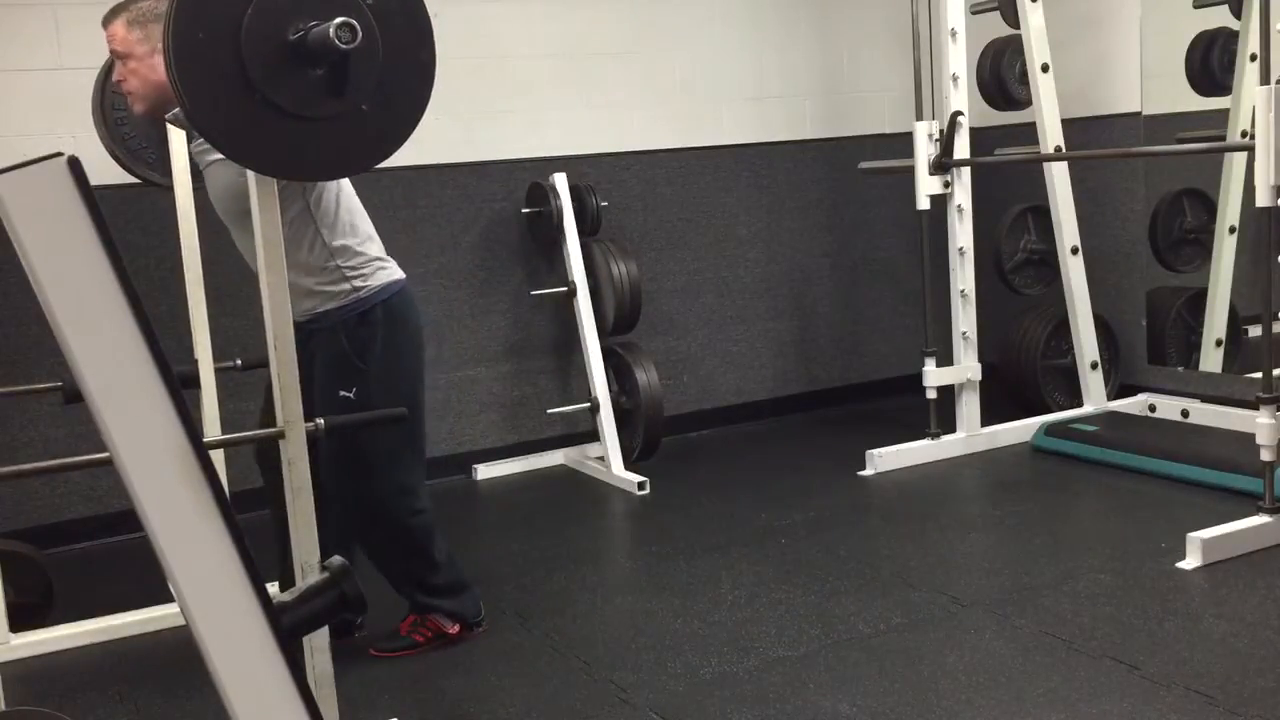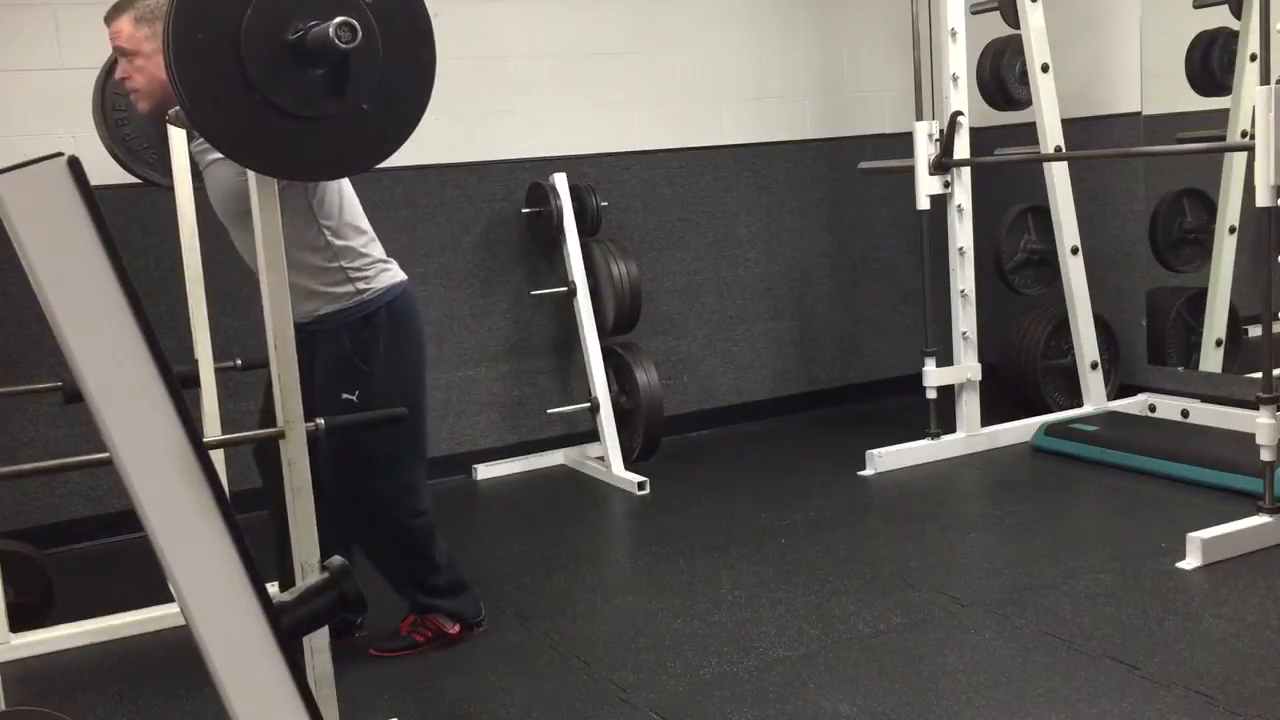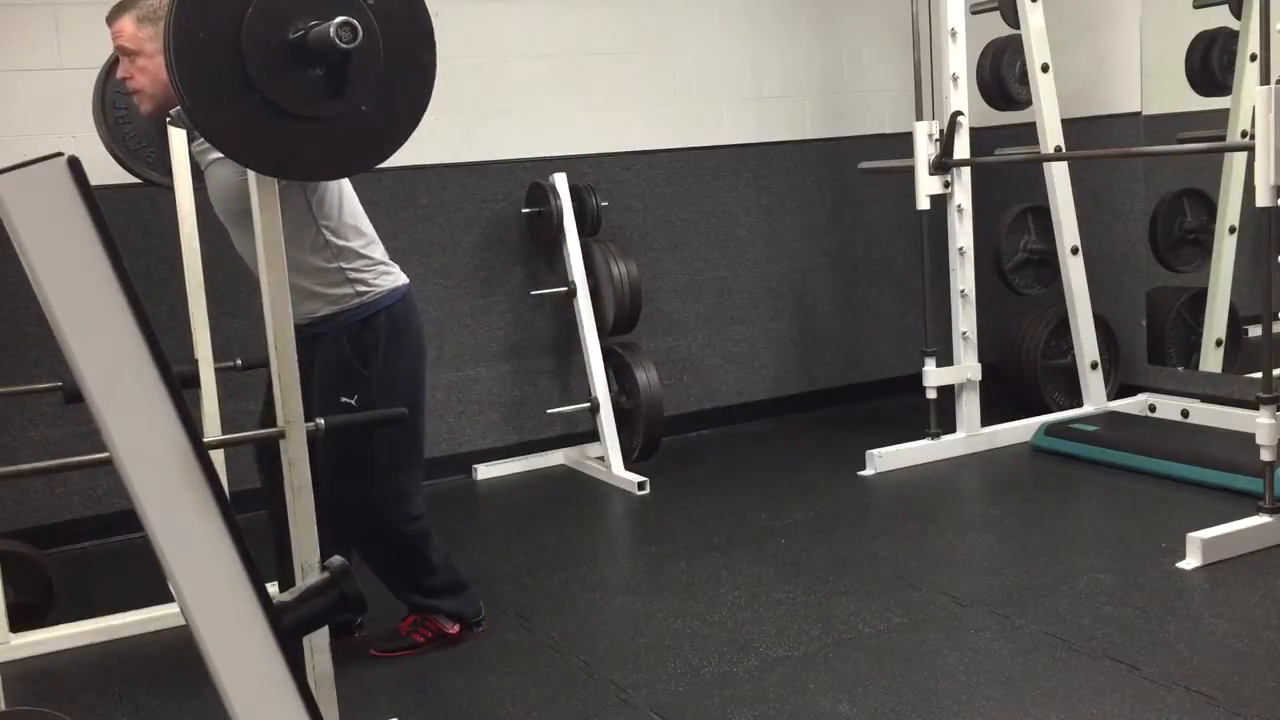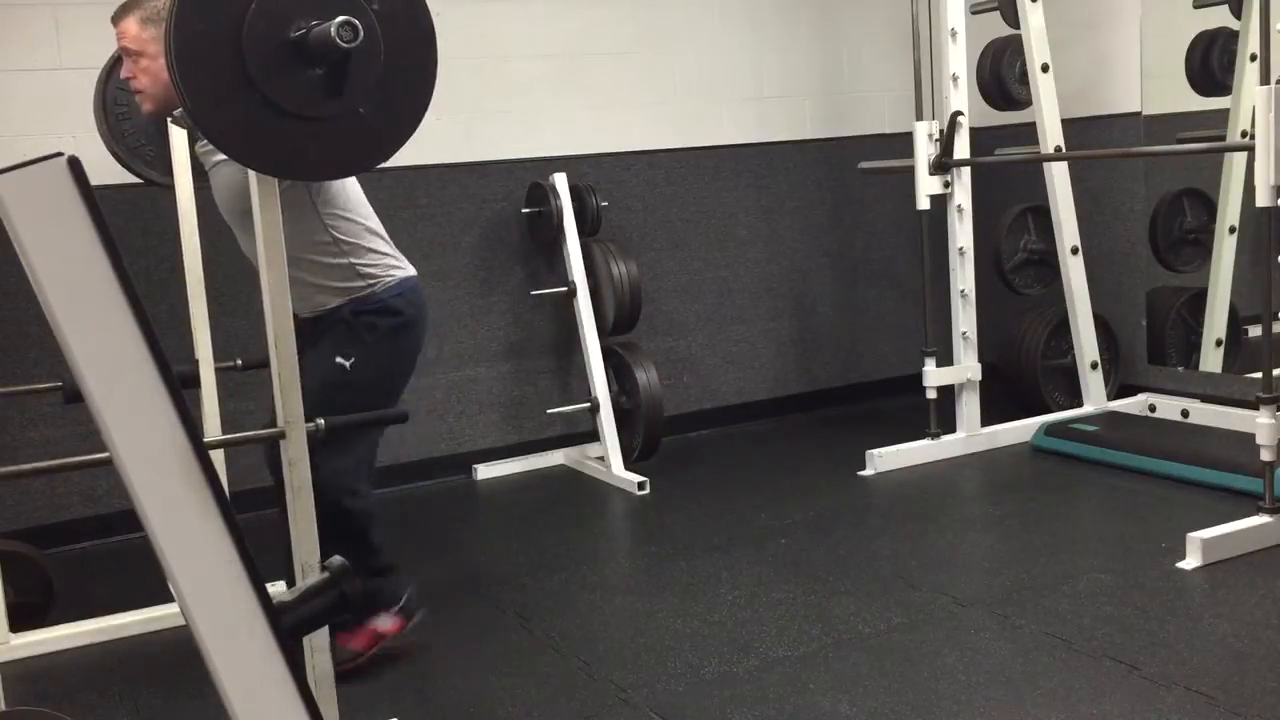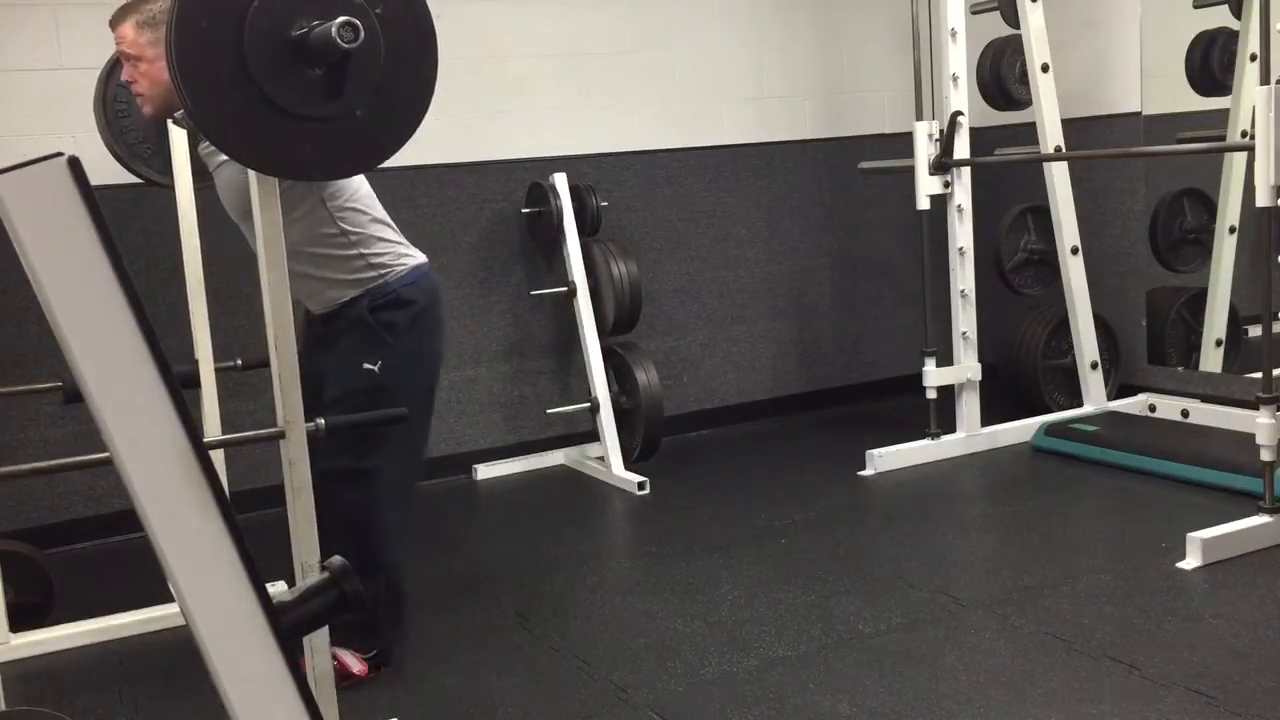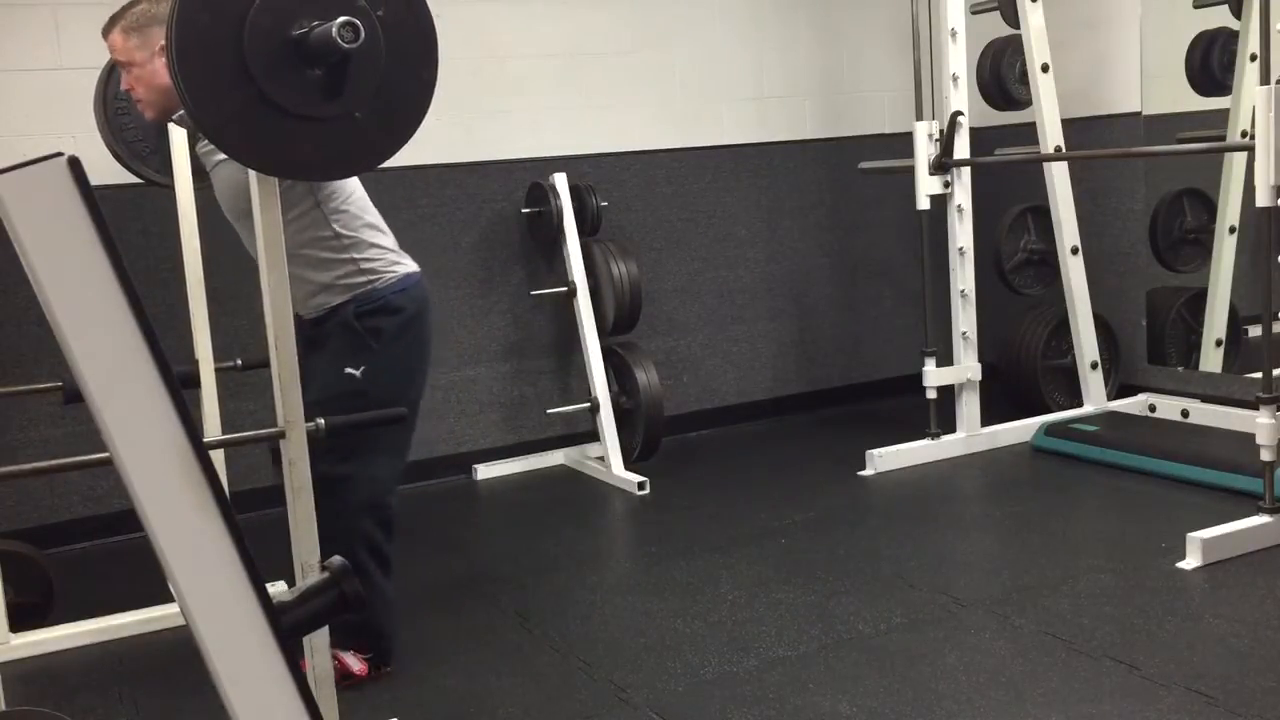
dt=0.3s
person 1, frame 1
right shoulder: (203, 127)
left hip: (363, 313)
right hip: (314, 317)
left knee: (370, 478)
right knee: (291, 463)
left ankle: (448, 607)
person 1, frame 2
right shoulder: (204, 126)
left hip: (365, 318)
right hip: (314, 321)
left knee: (371, 479)
right knee: (287, 466)
left ankle: (449, 608)
person 1, frame 3
right shoulder: (204, 128)
left hip: (365, 321)
right hip: (313, 324)
left knee: (365, 485)
right knee: (288, 469)
left ankle: (448, 607)
person 1, frame 4
right shoulder: (208, 127)
left hip: (375, 310)
right hip: (324, 314)
left knee: (317, 460)
right knee: (299, 460)
left ankle: (380, 600)
person 1, frame 5
right shoulder: (208, 126)
left hip: (388, 304)
right hip: (336, 310)
left knee: (360, 471)
right knee: (319, 465)
left ankle: (362, 639)
right ankle: (332, 614)
person 1, frame 6
right shoulder: (207, 126)
left hip: (378, 310)
right hip: (326, 314)
left knee: (344, 474)
right knee: (307, 464)
left ankle: (358, 641)
right ankle: (324, 615)
